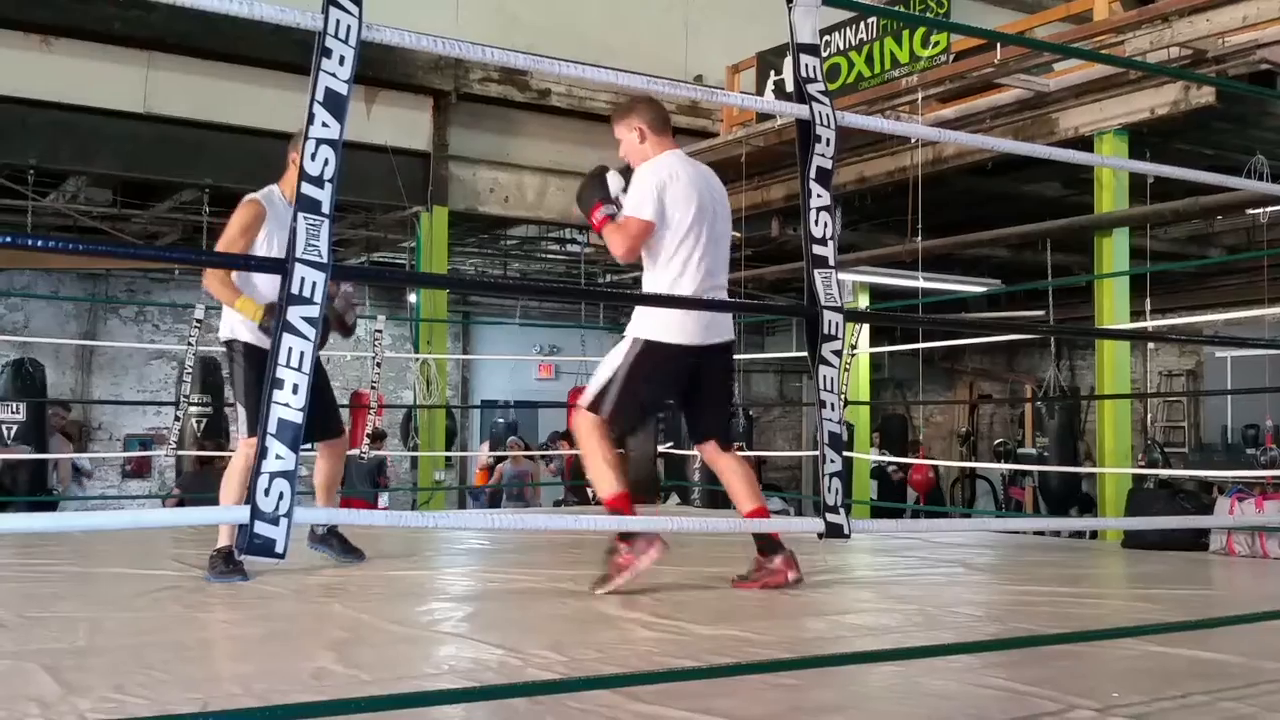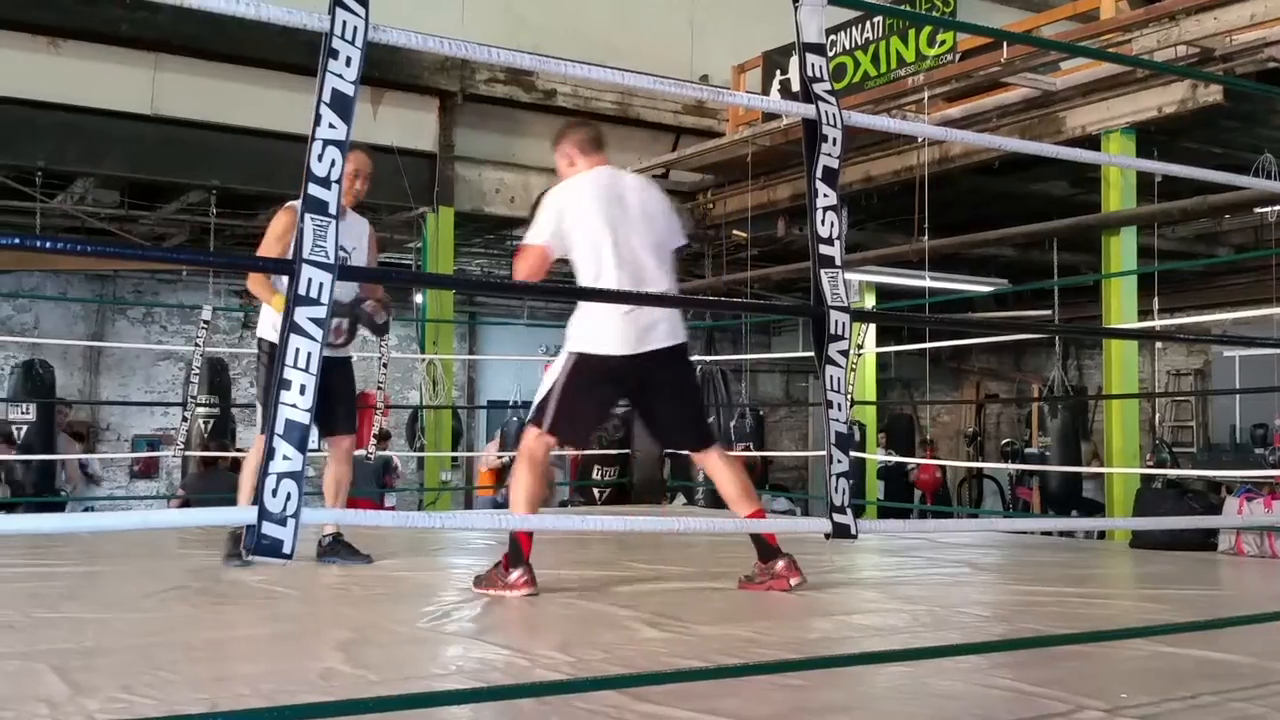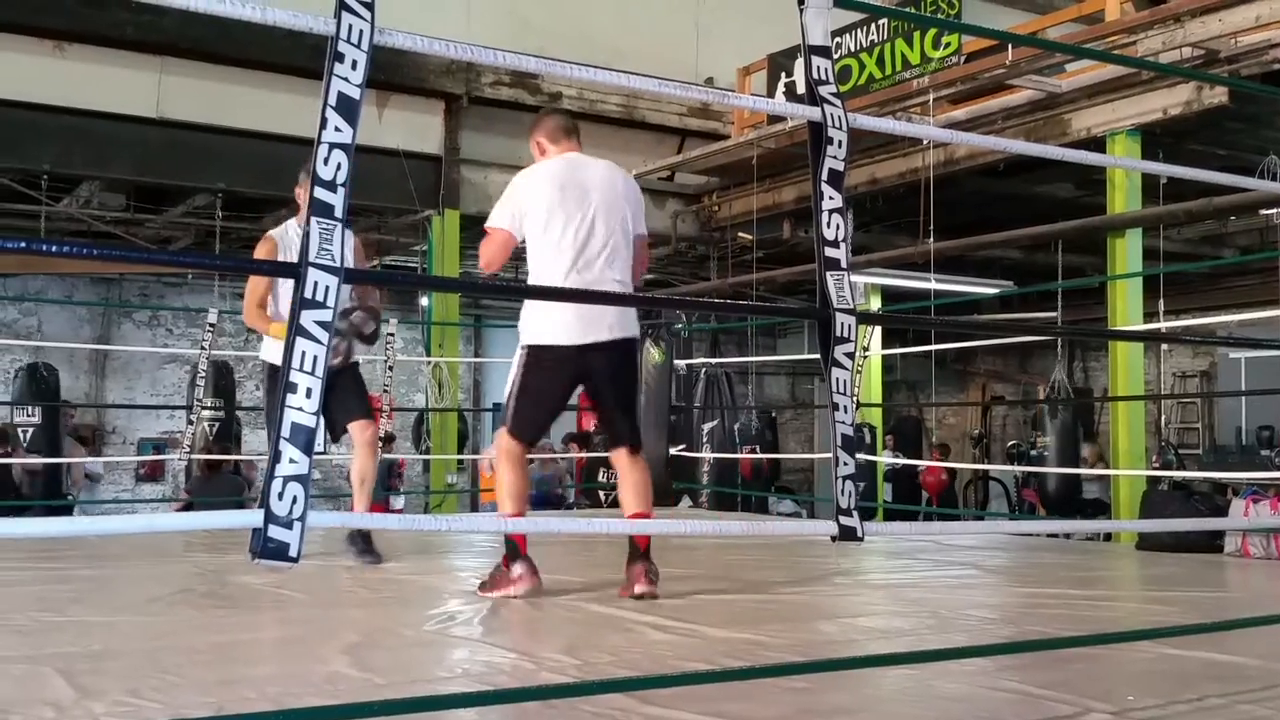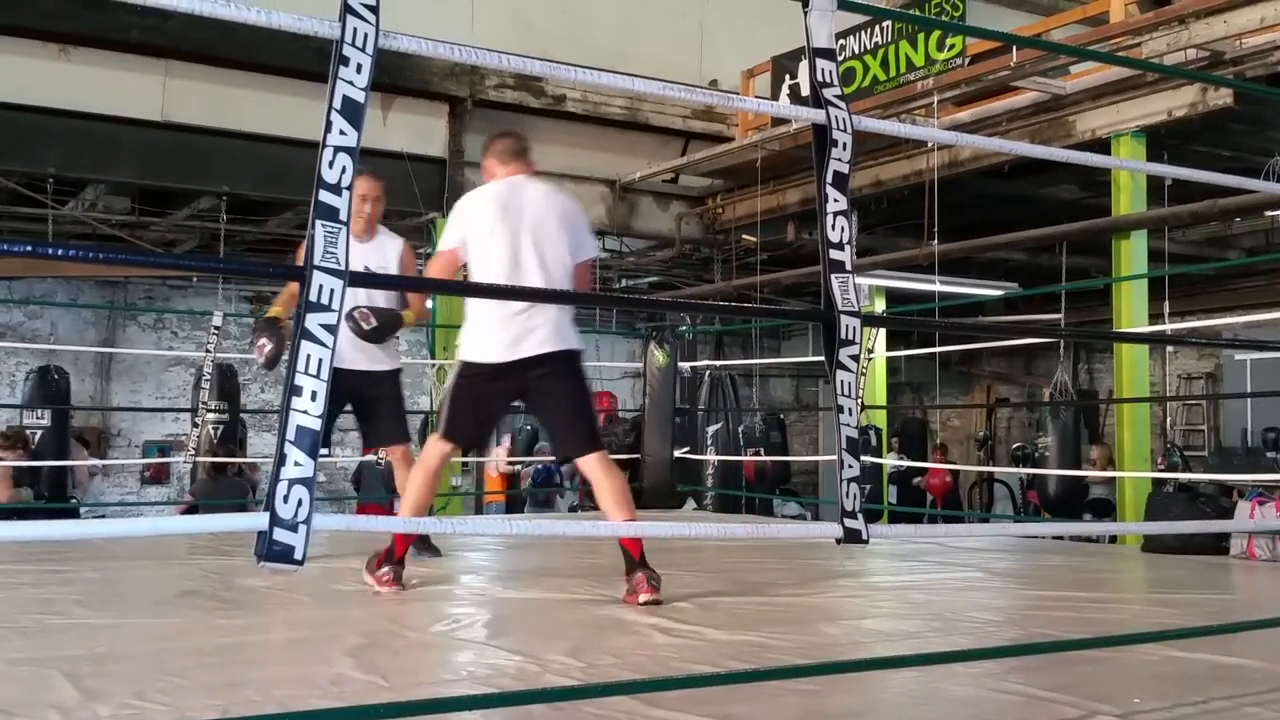
dt=0.4s
person 1, frame 1
left shoulder: (652, 173)
right shoulder: (709, 178)
left elbow: (626, 248)
left wrist: (600, 211)
left hip: (663, 328)
right hip: (715, 330)
left knee: (589, 418)
right knee: (715, 446)
left ankle: (632, 537)
right ankle: (774, 556)
person 1, frame 2
left shoulder: (564, 195)
right shoulder: (652, 192)
left elbow: (526, 272)
left wrist: (537, 243)
left hip: (599, 340)
right hip: (665, 337)
left knee: (536, 443)
right knee: (705, 450)
left ankle: (516, 566)
right ankle: (774, 559)
person 1, frame 3
left shoulder: (531, 179)
right shoulder: (623, 180)
left elbow: (489, 261)
right elbow: (638, 265)
left wrist: (516, 235)
left hip: (551, 331)
right hip: (616, 329)
left knee: (511, 445)
right knee: (626, 449)
left ankle: (517, 562)
right ankle: (640, 562)
person 1, frame 4
left shoulder: (475, 202)
right shoulder: (567, 206)
left elbow: (435, 279)
right elbow: (581, 285)
left wrist: (463, 264)
left hip: (487, 348)
right hip: (553, 346)
left knee: (439, 448)
right knee: (593, 458)
left ankle: (391, 562)
right ankle: (639, 570)
person 2, frame 1
right shoulder: (257, 208)
right elbow: (214, 276)
left wrist: (338, 309)
right wrist: (259, 314)
right hip: (253, 344)
left knee: (334, 442)
right knee: (253, 442)
left ankle: (323, 528)
right ankle: (223, 549)
person 2, frame 2
left shoulder: (365, 230)
right shoulder: (293, 216)
left elbow: (373, 289)
right elbow: (255, 279)
left hip: (334, 351)
right hip: (283, 343)
left knee: (343, 442)
right knee: (272, 436)
left ankle: (330, 537)
right ankle: (241, 529)
person 2, frame 3
left shoulder: (349, 241)
right shoulder: (274, 244)
left elbow: (369, 292)
right elbow: (253, 309)
left wrist: (369, 314)
right wrist: (291, 334)
left hip: (339, 363)
right hip: (286, 364)
left knee: (366, 433)
left ankle: (359, 529)
person 2, frame 4
left shoulder: (398, 249)
left elbow: (419, 309)
right elbow: (292, 292)
left wrist: (392, 320)
right wrist: (272, 320)
left hip: (378, 368)
right hip: (328, 365)
left knee: (400, 452)
